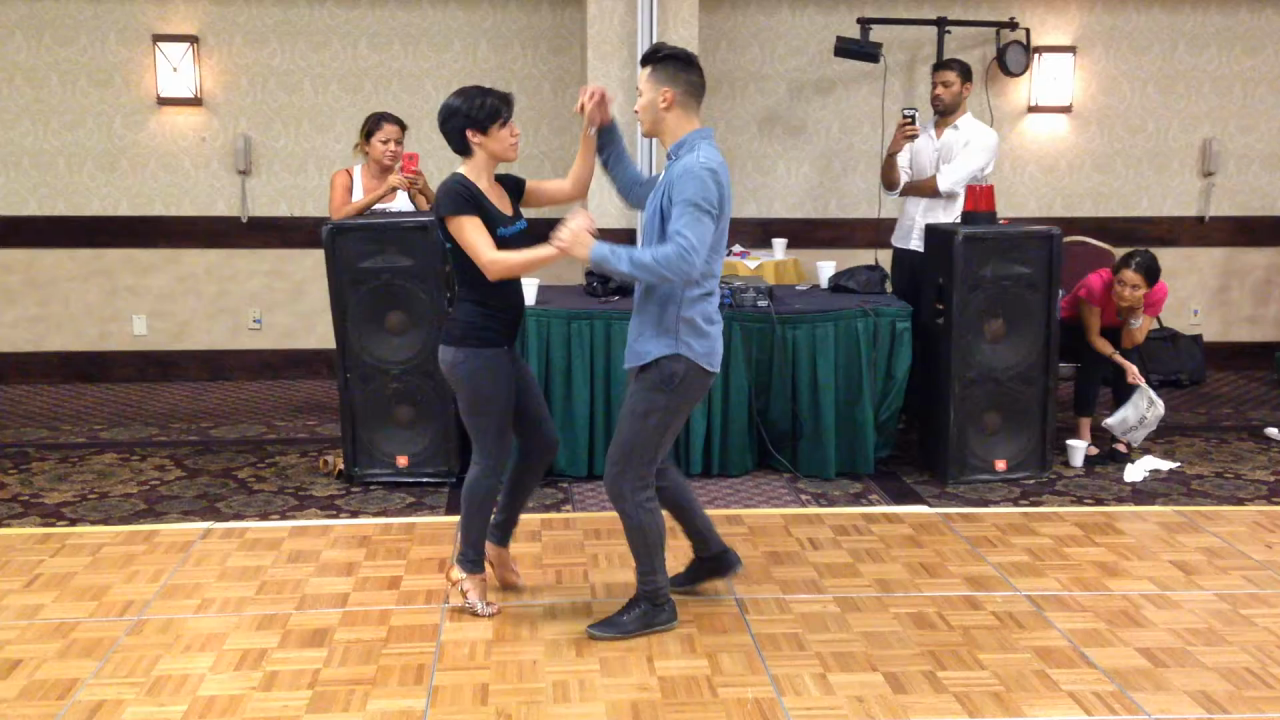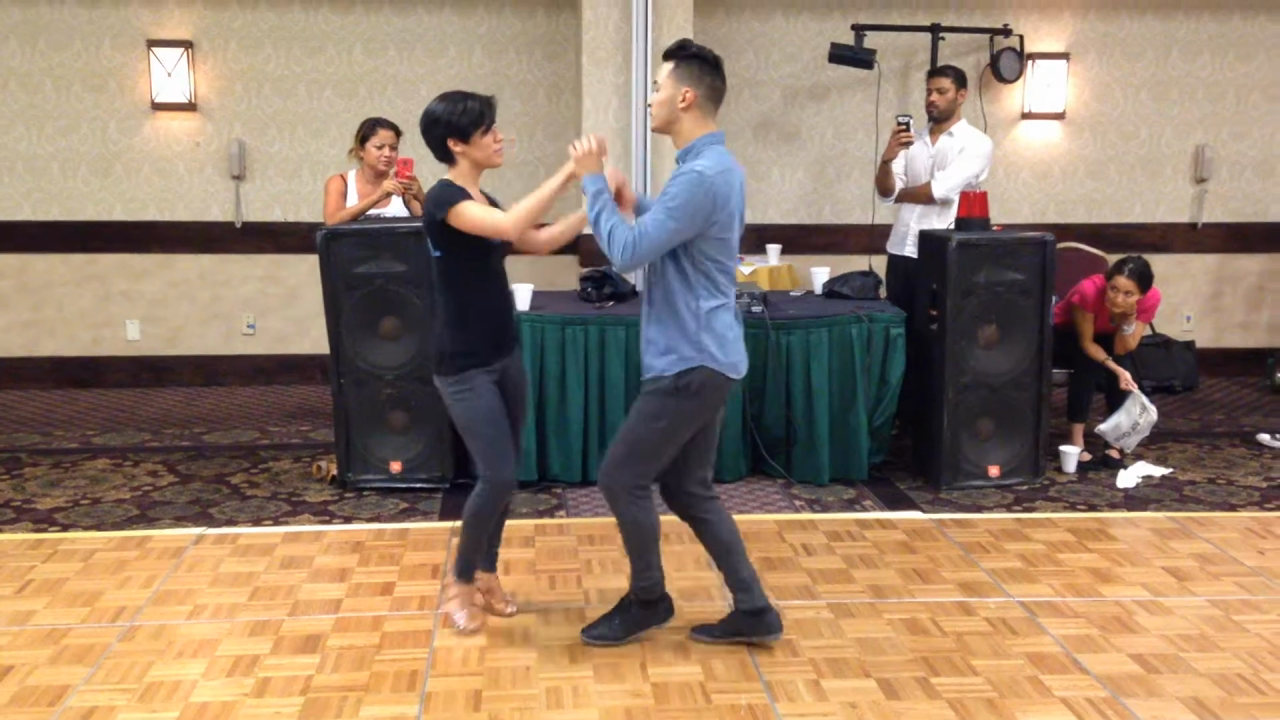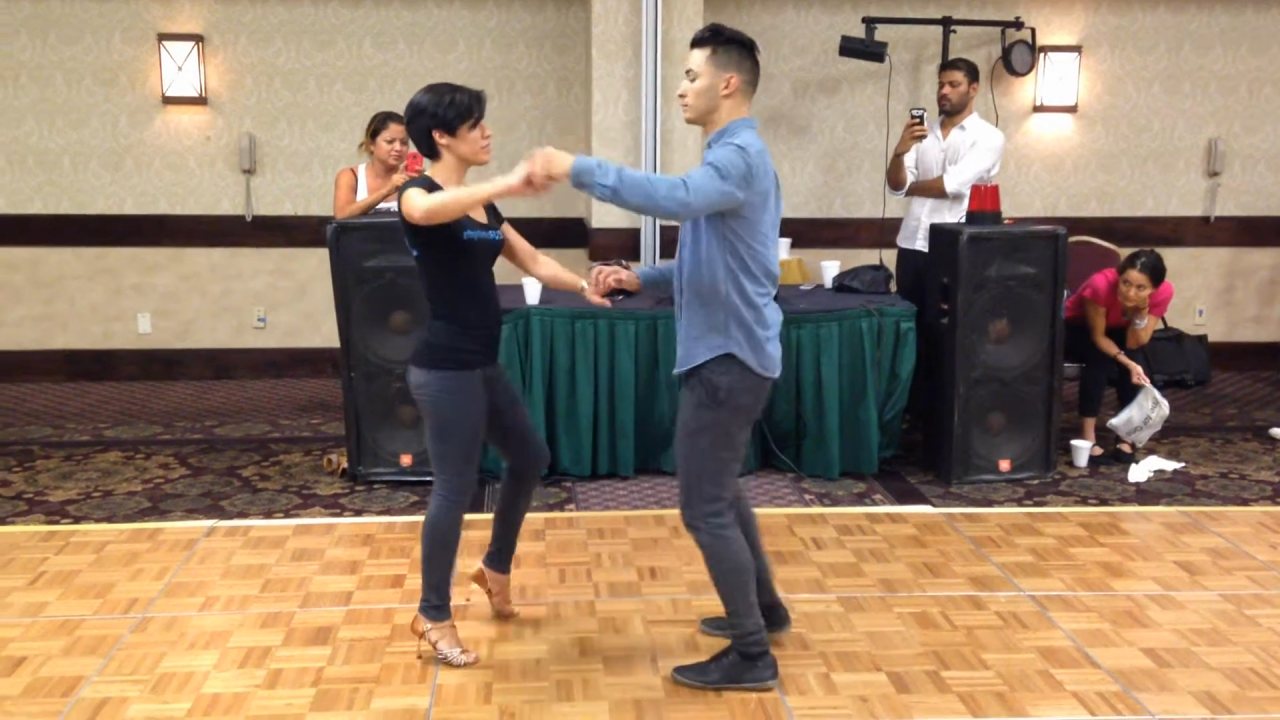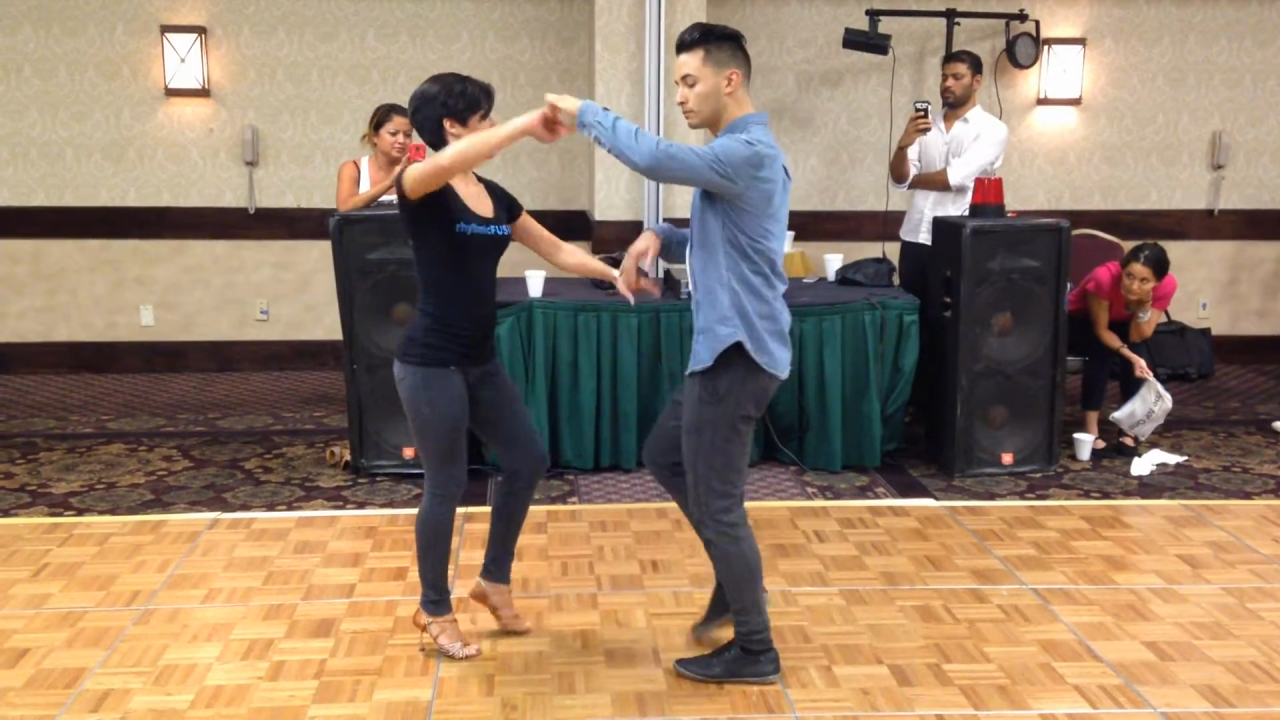
dt=0.5s
person 1, frame 1
left shoulder: (697, 169)
right shoulder: (684, 165)
left elbow: (684, 262)
right elbow: (640, 194)
left wrist: (597, 251)
right wrist: (605, 133)
left hip: (677, 352)
right hip: (662, 347)
left knee: (625, 477)
right knee: (647, 463)
left ankle: (653, 601)
right ankle: (711, 552)
person 1, frame 2
left shoulder: (703, 177)
right shoulder: (707, 167)
left elbow: (627, 253)
left wrist: (593, 183)
right wrist: (635, 206)
left hip: (693, 362)
right hip: (690, 358)
left knee: (621, 478)
right knee: (688, 489)
left ankle: (646, 599)
right ankle: (753, 610)
person 1, frame 3
left shoulder: (740, 157)
right shoulder: (729, 158)
left elbow: (673, 198)
left wrist: (577, 169)
right wrist: (641, 278)
left hip: (731, 359)
right hip: (724, 354)
left knee: (704, 508)
right knee: (721, 489)
left ankle: (750, 655)
right ankle: (764, 605)
person 1, frame 4
left shoulder: (748, 153)
right shoulder: (739, 155)
left elbow: (654, 157)
right elbow: (710, 242)
left wrist: (585, 113)
right wrist: (661, 239)
left hip: (737, 354)
right hip: (724, 351)
left knee: (716, 502)
right knee: (664, 458)
left ankle: (753, 648)
right ankle: (734, 585)
person 2, frame 1
left shoulder: (506, 187)
right shoulder: (456, 193)
left elbow: (575, 189)
right elbow: (491, 263)
left wrist: (591, 132)
right wrist: (560, 247)
left hip: (499, 345)
right hip: (474, 348)
left knee: (541, 442)
right knee: (492, 456)
left ankle: (496, 542)
right ankle: (468, 567)
person 2, frame 2
left shoulder: (481, 199)
right shoulder: (444, 199)
left elbow: (537, 239)
right elbow: (511, 225)
left wrist: (591, 211)
right wrist: (568, 172)
left hip: (504, 356)
right hip: (464, 367)
left knee: (505, 474)
right knee: (499, 475)
left ankle: (486, 572)
right ankle: (461, 580)
person 2, frame 3
left shoulder: (482, 203)
right shoulder: (419, 194)
left elbow: (533, 261)
right elbow: (430, 213)
left wrist: (584, 285)
right wrist: (508, 185)
left hip: (483, 364)
right hip: (445, 368)
left knee: (529, 458)
right knee: (455, 488)
left ankle: (495, 568)
right ankle: (433, 618)
person 2, frame 4
left shoulder: (496, 197)
right shoulder: (420, 188)
left elbow: (557, 250)
right elbow: (443, 165)
left wrist: (614, 272)
right wrist: (523, 125)
left hip: (482, 361)
right hip: (431, 363)
left knee: (529, 461)
right knee: (446, 487)
left ankle: (494, 580)
right ankle: (434, 611)
person 3, frame 1
left shoulder: (982, 136)
right shoulder: (918, 132)
left elbow: (946, 183)
right elbow: (890, 185)
left wrist: (905, 186)
right wrist: (892, 152)
right hip: (906, 245)
right ankle: (909, 405)
person 3, frame 2
left shoulder: (976, 142)
right shoulder: (913, 139)
left elbow: (941, 190)
right elbow: (885, 193)
left wrist: (900, 193)
right wrist: (887, 159)
right hip: (902, 251)
right ankle: (903, 410)
person 3, frame 3
left shoulder: (988, 136)
right shoulder: (923, 133)
left elbow: (953, 184)
right elbow: (896, 185)
left wrist: (910, 186)
right wrist: (899, 153)
right hip: (912, 244)
right ankle: (915, 403)
person 3, frame 4
left shoulder: (992, 129)
right shoulder: (926, 125)
left elbow: (957, 177)
right elbow: (898, 179)
left wrist: (913, 180)
right wrist: (903, 145)
right hip: (915, 236)
person 4, frame 1
left shoulder: (1158, 292)
right shoulder: (1095, 284)
left elbow: (1129, 344)
right elbow: (1092, 337)
left wrist: (1137, 310)
right wrist: (1123, 363)
left hip: (1113, 332)
right hip: (1072, 330)
left knee: (1129, 355)
right knee: (1095, 356)
right ankle: (1083, 436)
person 4, frame 2
left shoulder: (1151, 298)
right shoulder: (1089, 290)
left elbow: (1122, 350)
right elbow: (1086, 343)
left wrist: (1130, 316)
right wrist: (1116, 369)
left hip: (1106, 338)
right hip: (1065, 336)
left knee: (1122, 361)
right knee: (1088, 363)
right ankle: (1076, 442)
person 4, frame 3
left shoulder: (1163, 292)
right shoulder: (1101, 284)
left elbow: (1134, 344)
right elbow: (1097, 337)
left wrist: (1142, 310)
right wrist: (1127, 363)
left hip: (1117, 332)
right hip: (1076, 330)
left knee: (1134, 356)
right knee: (1100, 357)
right ankle: (1088, 437)
person 4, frame 4
left shoulder: (1167, 285)
right shoulder: (1104, 277)
left elbow: (1138, 337)
right elbow: (1100, 330)
left wrist: (1145, 304)
right wrist: (1131, 357)
left hip: (1121, 325)
right hip: (1079, 324)
right knee: (1103, 349)
right ankle: (1091, 430)
